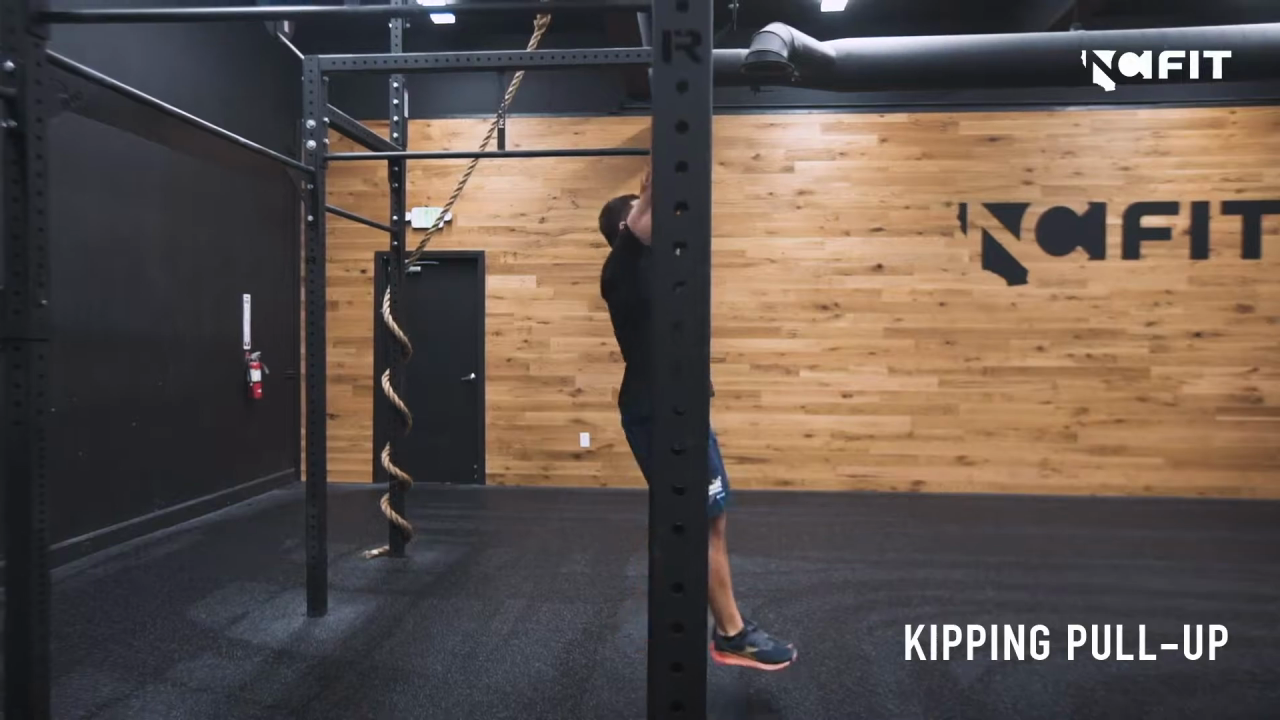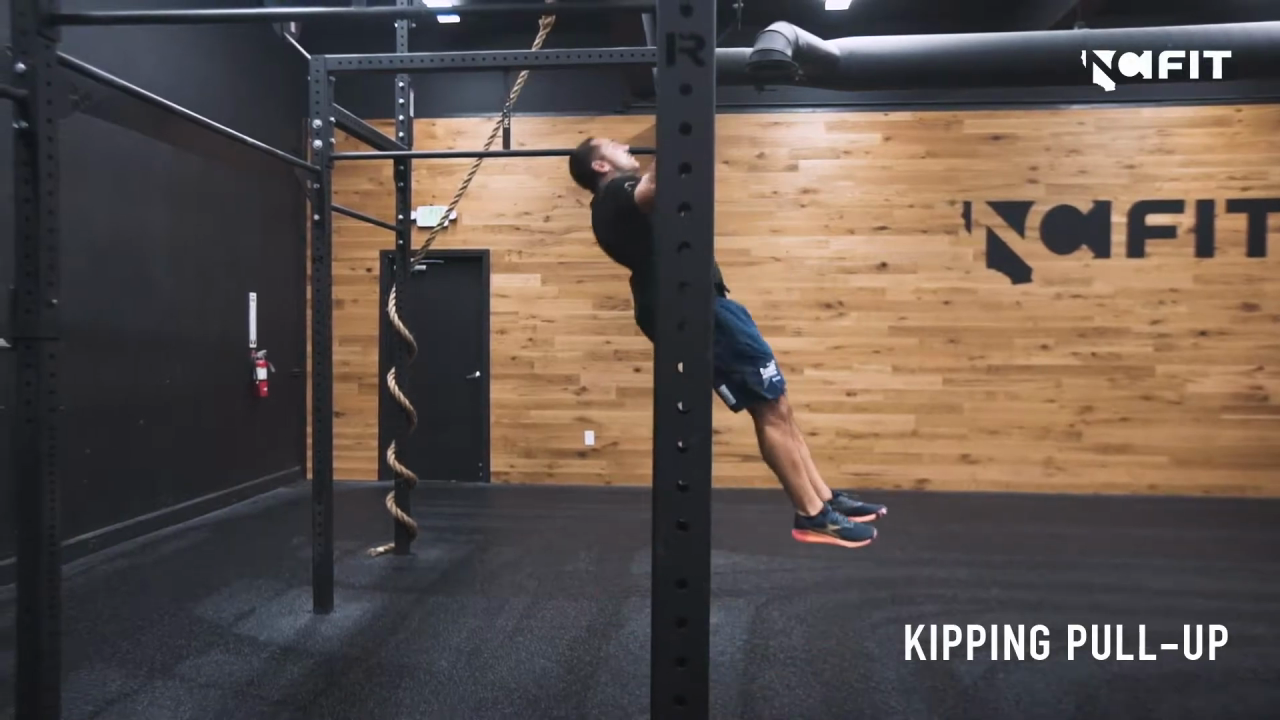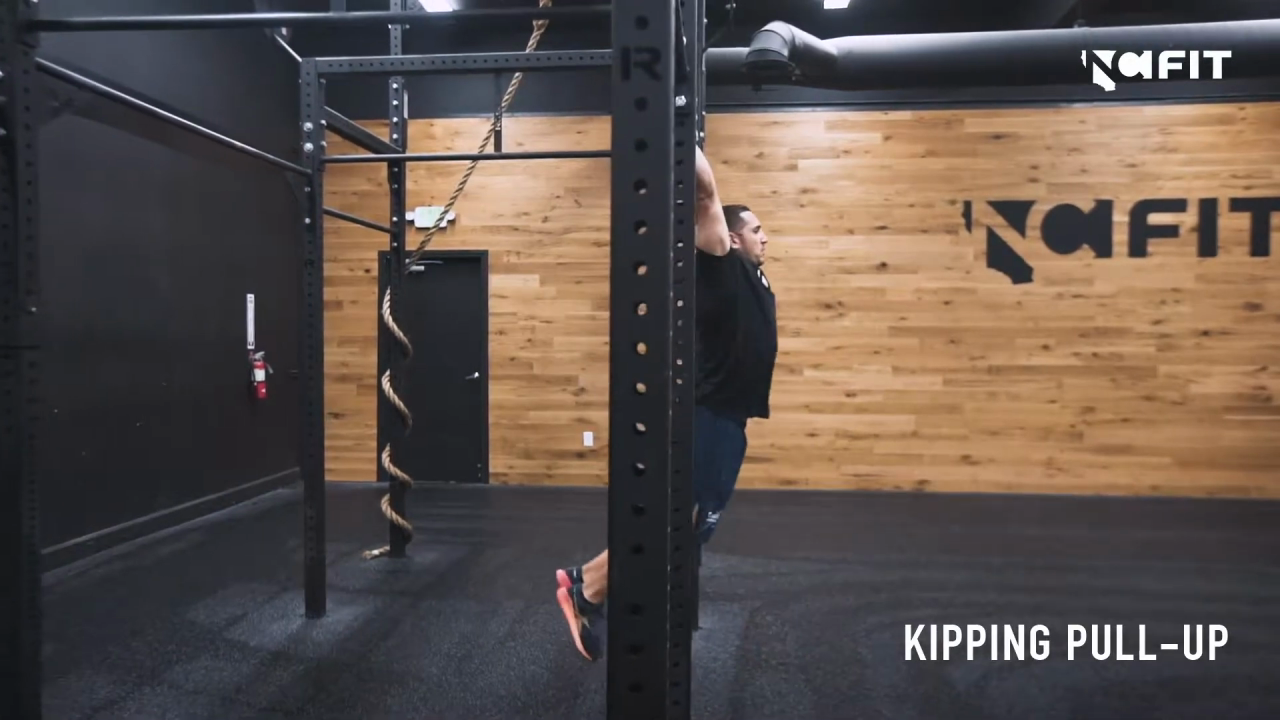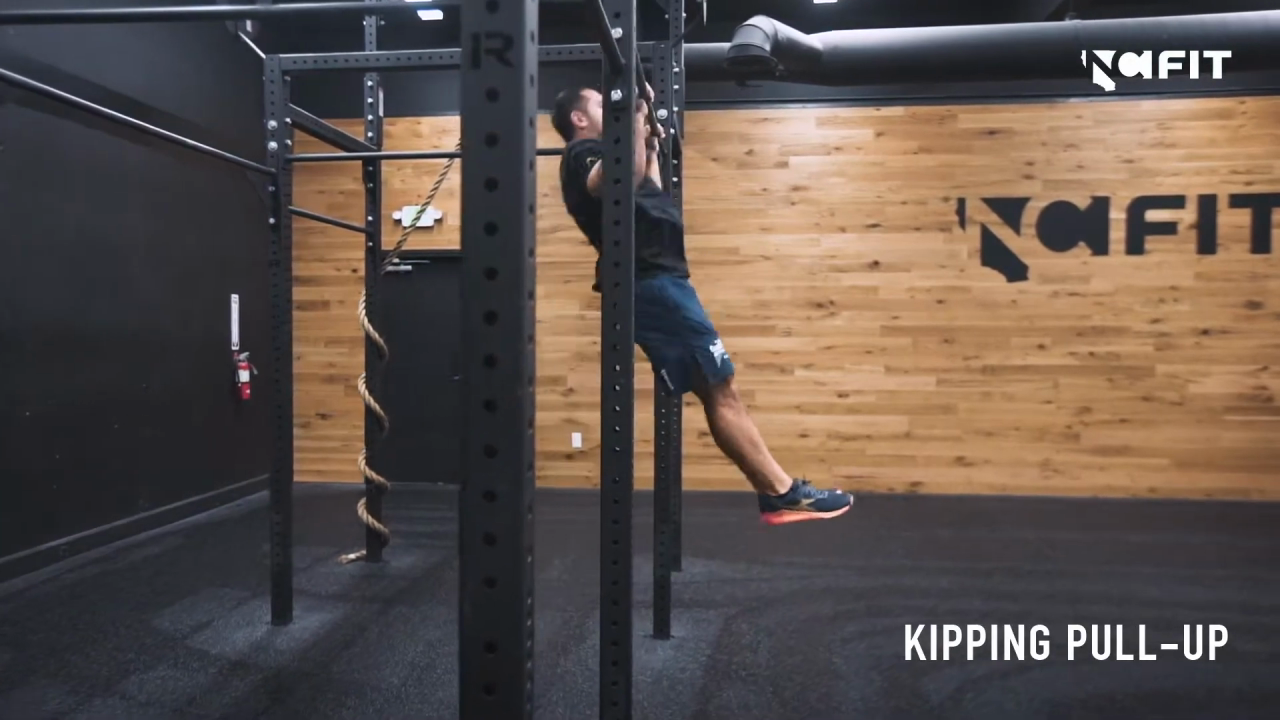
dt=1s
person 1, frame 1
left shoulder: (650, 265)
right shoulder: (626, 265)
right elbow: (652, 197)
right hip: (658, 409)
left knee: (707, 518)
right knee: (706, 520)
left ankle: (705, 628)
right ankle: (733, 633)
person 1, frame 2
left shoulder: (626, 205)
right shoulder: (617, 200)
right elbow: (655, 184)
left knee: (775, 403)
right knee: (774, 405)
left ankle: (825, 500)
right ankle: (813, 514)
person 1, frame 3
left shoulder: (745, 277)
right shoulder: (725, 270)
left elbow: (707, 198)
right elbow: (706, 196)
right wrist: (688, 151)
left hip: (724, 419)
right hip: (711, 417)
left knee: (692, 526)
right ankle: (585, 593)
person 1, frame 4
left shoulder: (599, 155)
right shoulder: (584, 153)
left elbow: (648, 192)
left wrist: (650, 136)
right wrist: (636, 116)
left hip: (659, 282)
right hip: (651, 283)
left knee: (718, 390)
right knee: (722, 389)
left ankle: (780, 489)
right ankle: (782, 493)
